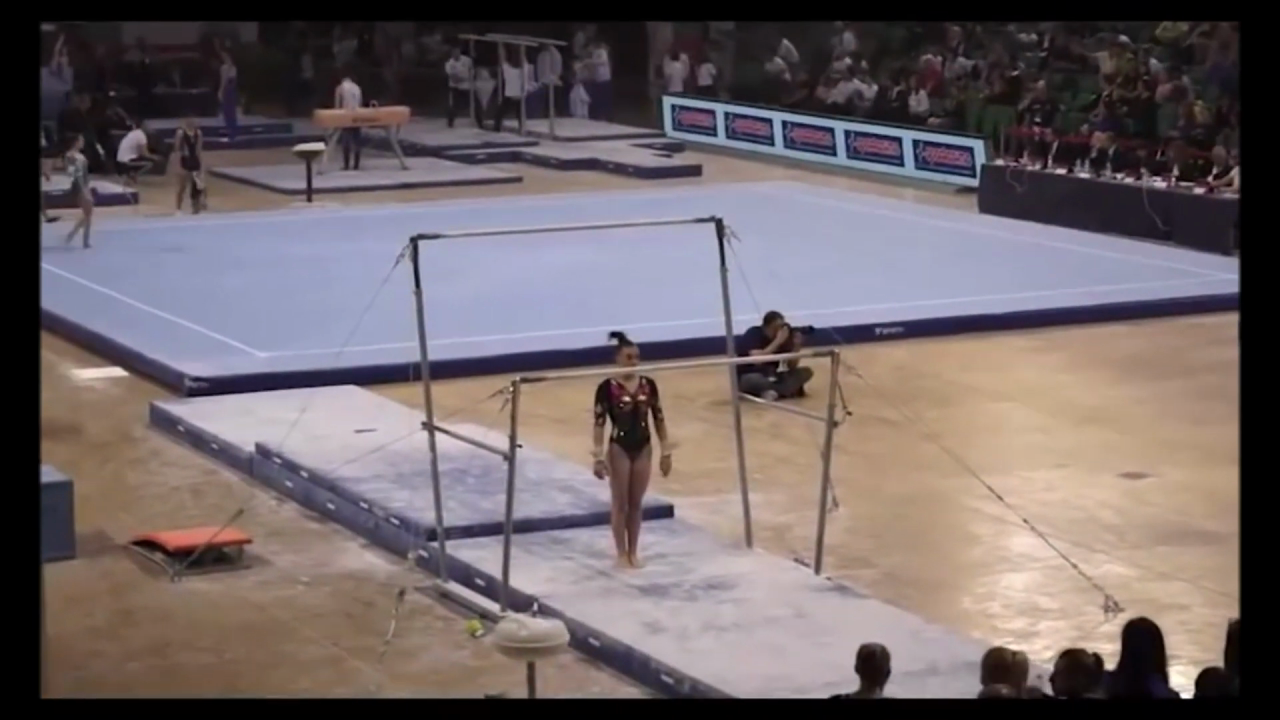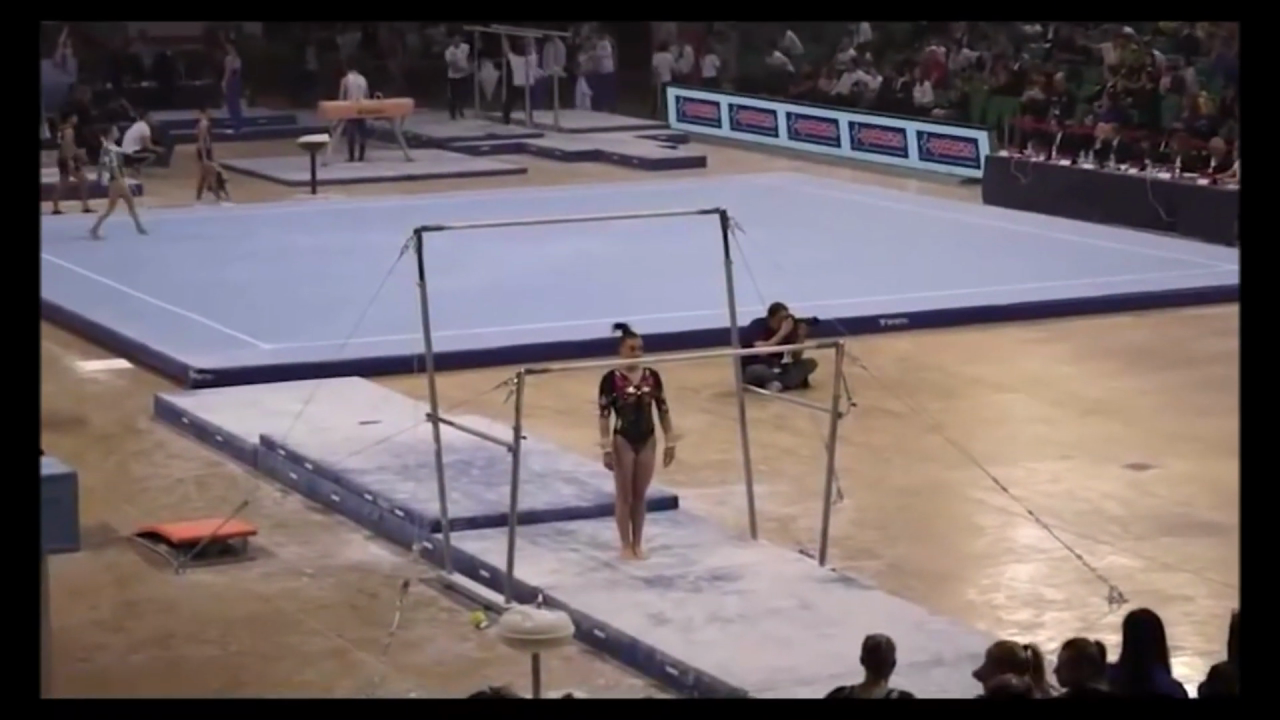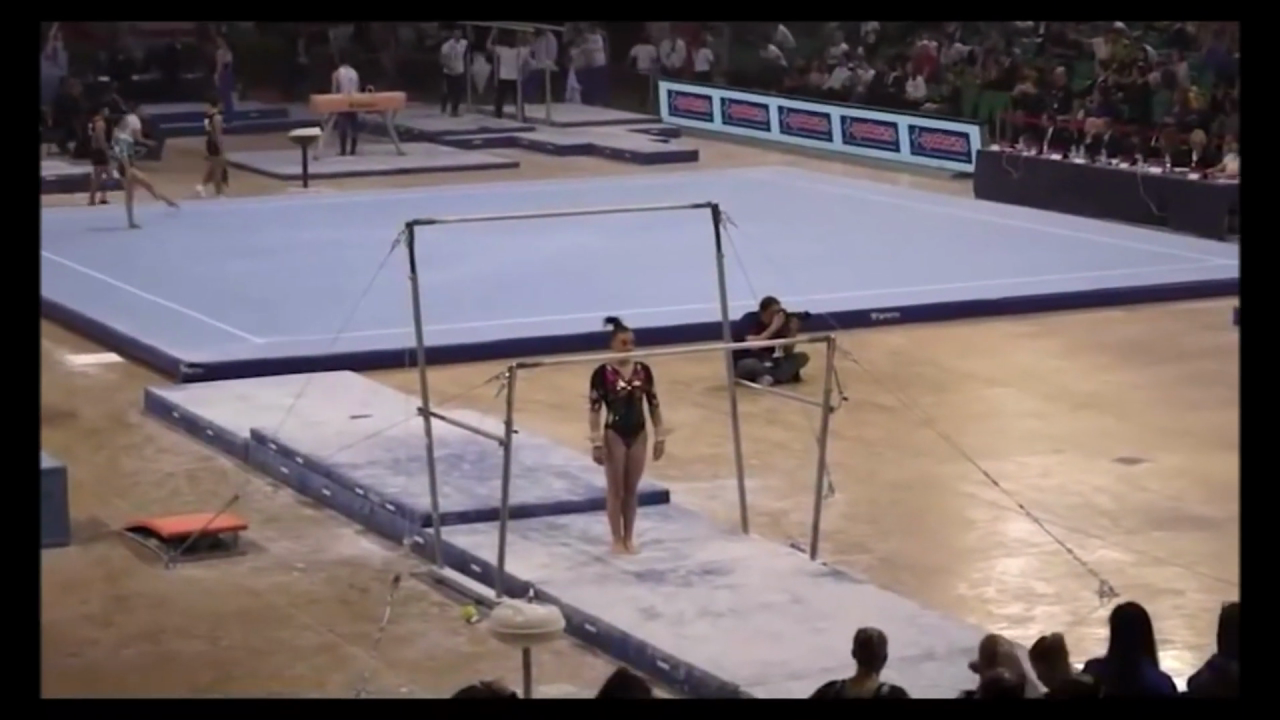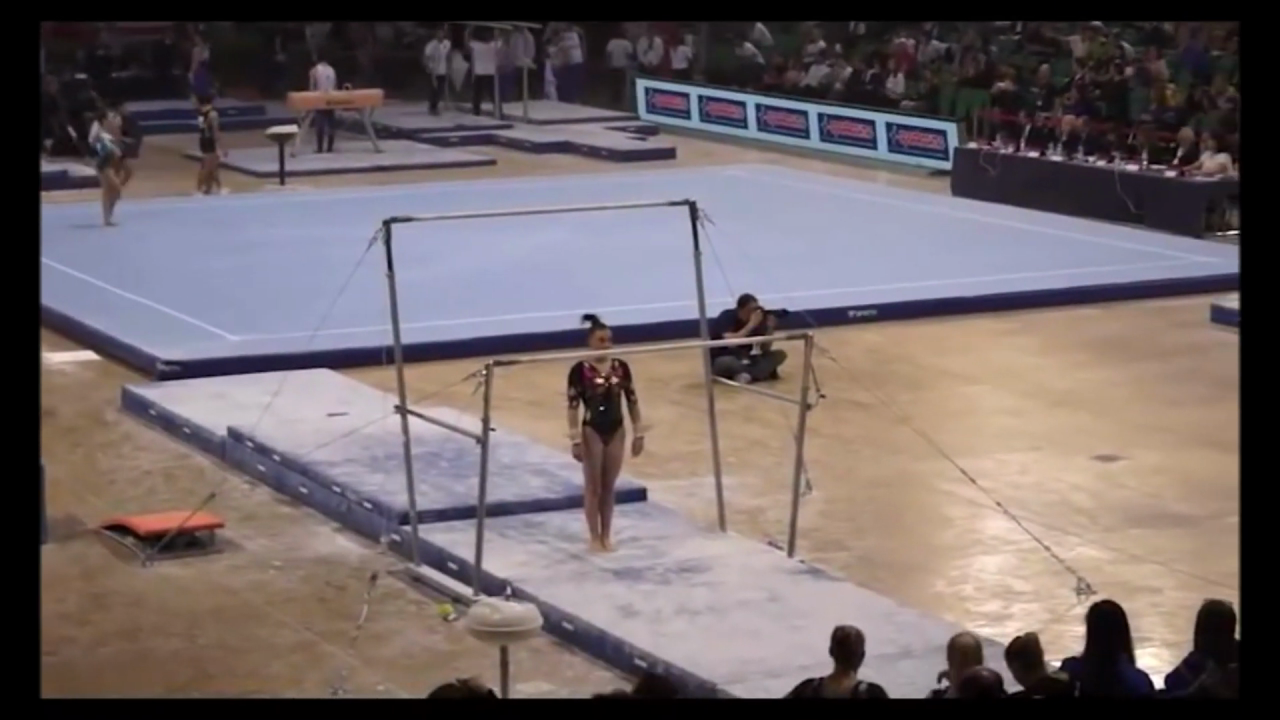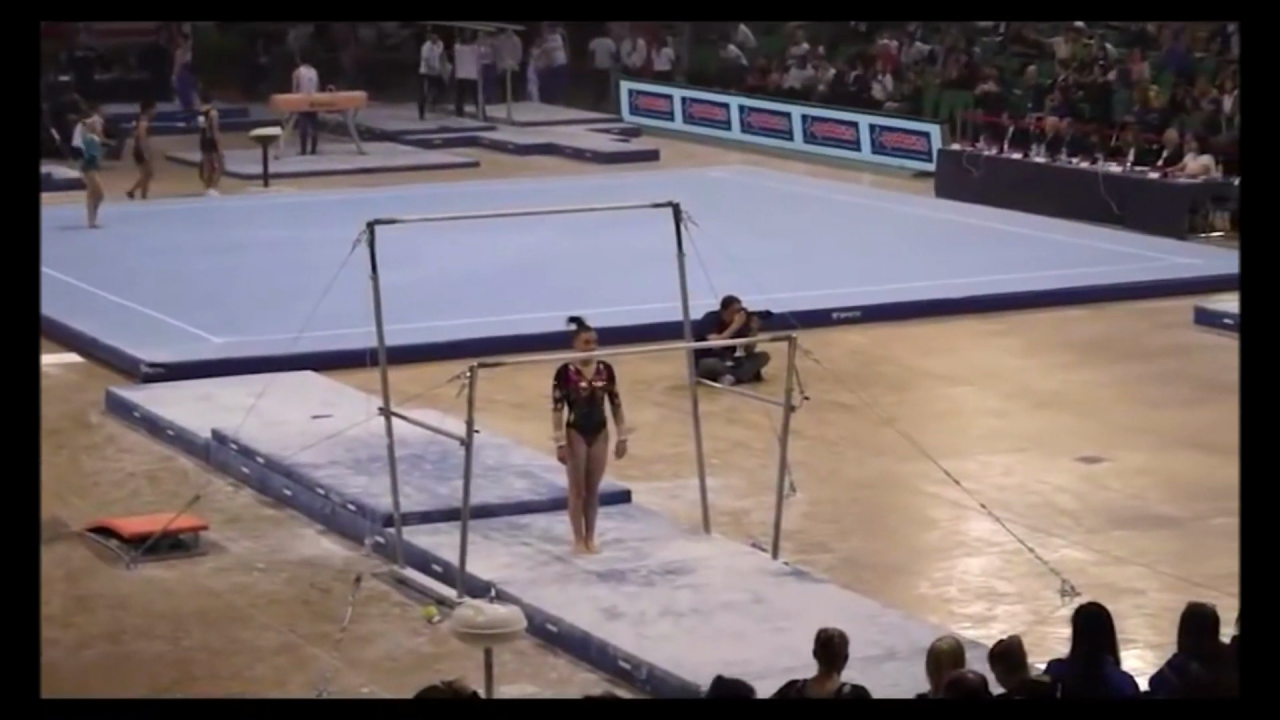
dt=0.4s
person 1, frame 1
left shoulder: (648, 385)
right shoulder: (607, 387)
left elbow: (659, 418)
right elbow: (599, 423)
left wrist: (666, 450)
right wrist: (598, 456)
left hip: (643, 448)
right hip: (619, 449)
left knee: (636, 503)
right knee: (620, 503)
left ankle: (633, 552)
right ankle: (621, 553)
person 1, frame 2
left shoulder: (652, 376)
right shoulder: (611, 379)
left elbow: (663, 410)
right elbow: (604, 415)
left wrist: (670, 441)
right wrist: (606, 448)
left hip: (647, 440)
right hip: (623, 441)
left knee: (640, 495)
right knee: (624, 495)
left ankle: (638, 543)
right ankle: (626, 545)
person 1, frame 3
left shoulder: (644, 371)
right shoulder: (602, 373)
left elbow: (654, 405)
right elbow: (595, 409)
left wrist: (660, 436)
right wrist: (597, 442)
left hip: (638, 434)
right hip: (614, 435)
left knee: (631, 490)
right knee: (616, 490)
left ankle: (629, 538)
right ankle: (617, 539)
person 1, frame 4
left shoulder: (621, 367)
right shoulder: (580, 370)
left elbow: (632, 401)
right elbow: (573, 407)
left wrist: (639, 432)
right wrist: (575, 439)
left hip: (616, 431)
right hip: (592, 432)
left knee: (609, 487)
right knee: (593, 487)
left ankle: (606, 535)
right ankle: (594, 537)
person 1, frame 5
left shoulder: (606, 370)
right shoulder: (565, 372)
left elbow: (616, 404)
right elbow: (558, 409)
left wrist: (622, 436)
right wrist: (560, 442)
left hip: (599, 433)
right hip: (576, 434)
left knee: (593, 489)
right knee: (577, 489)
left ankle: (590, 538)
right ankle: (578, 539)
